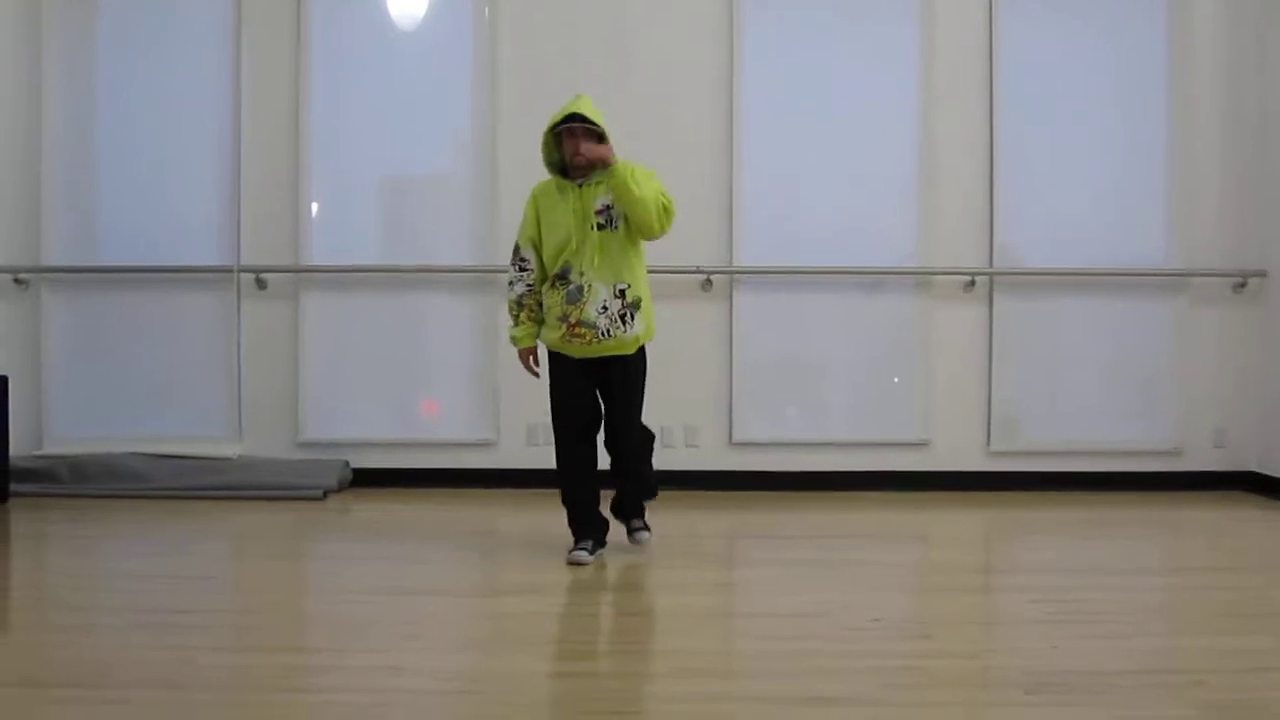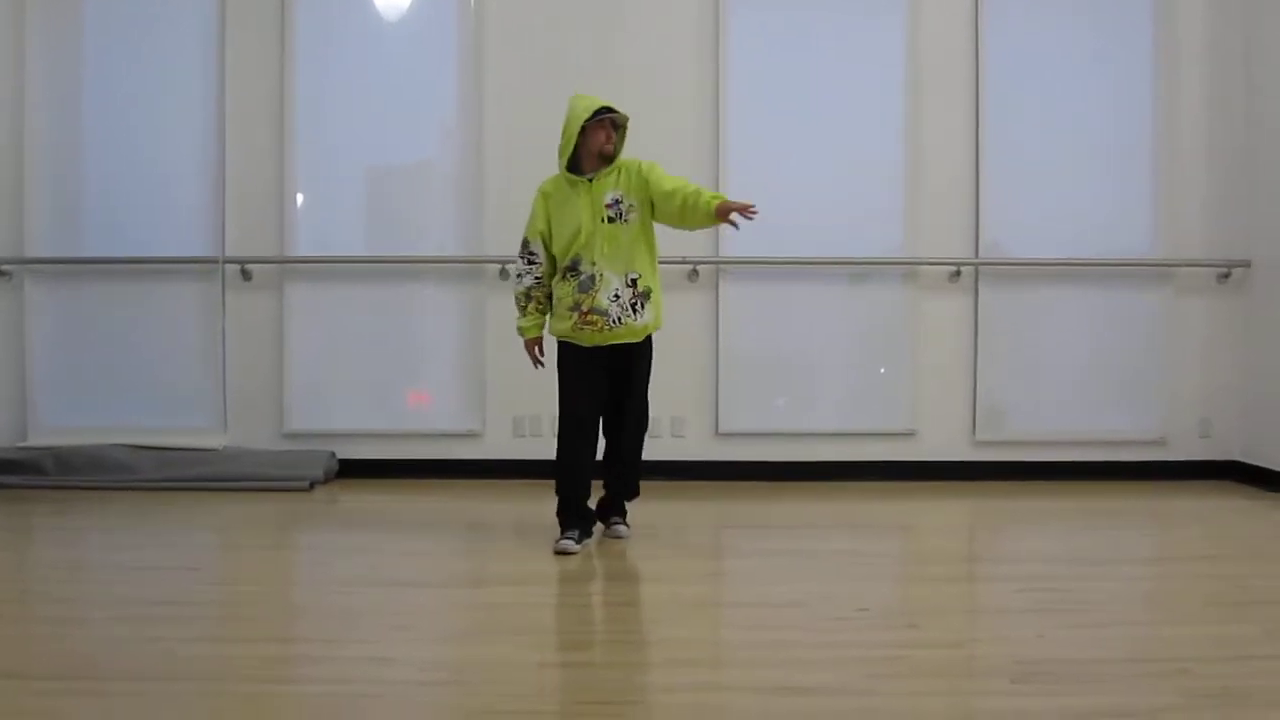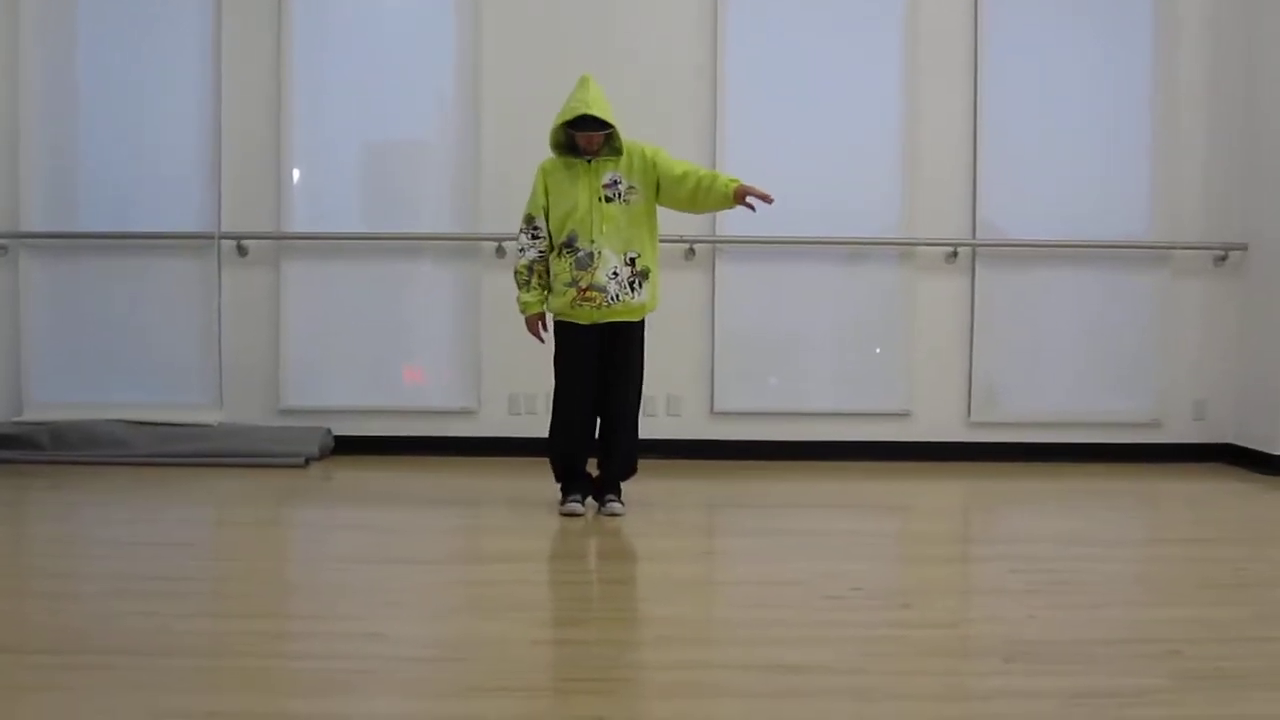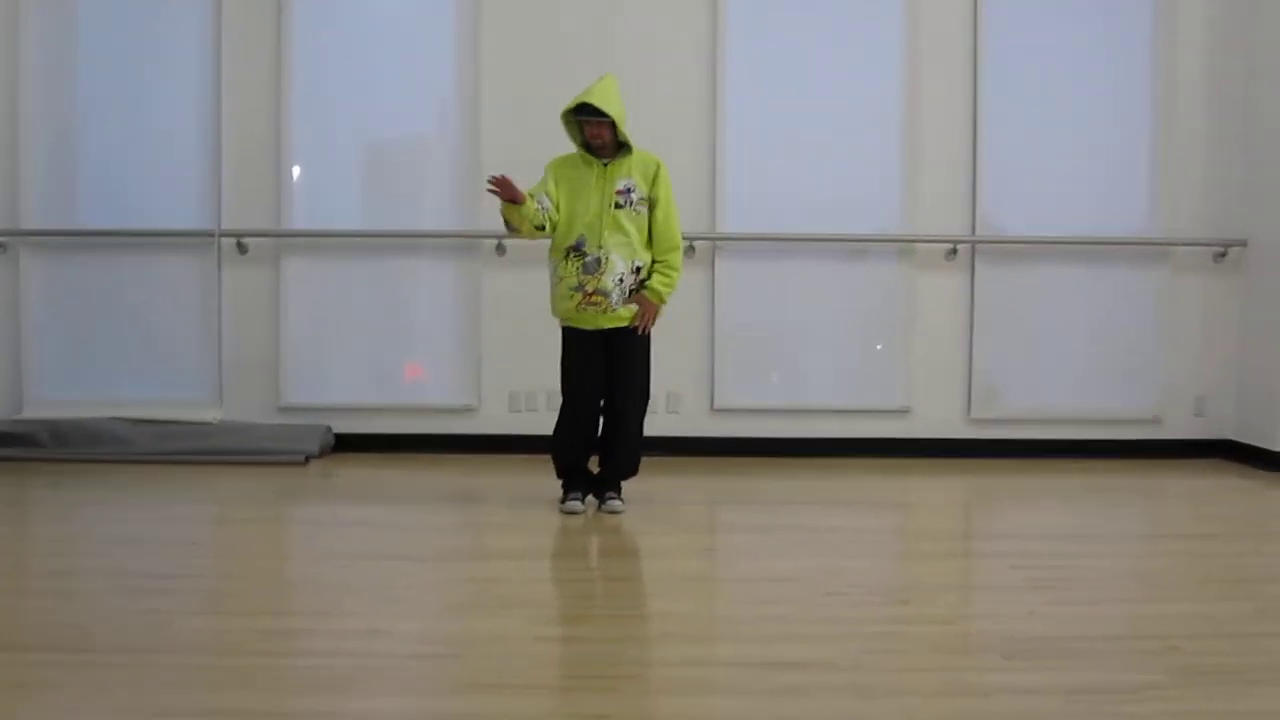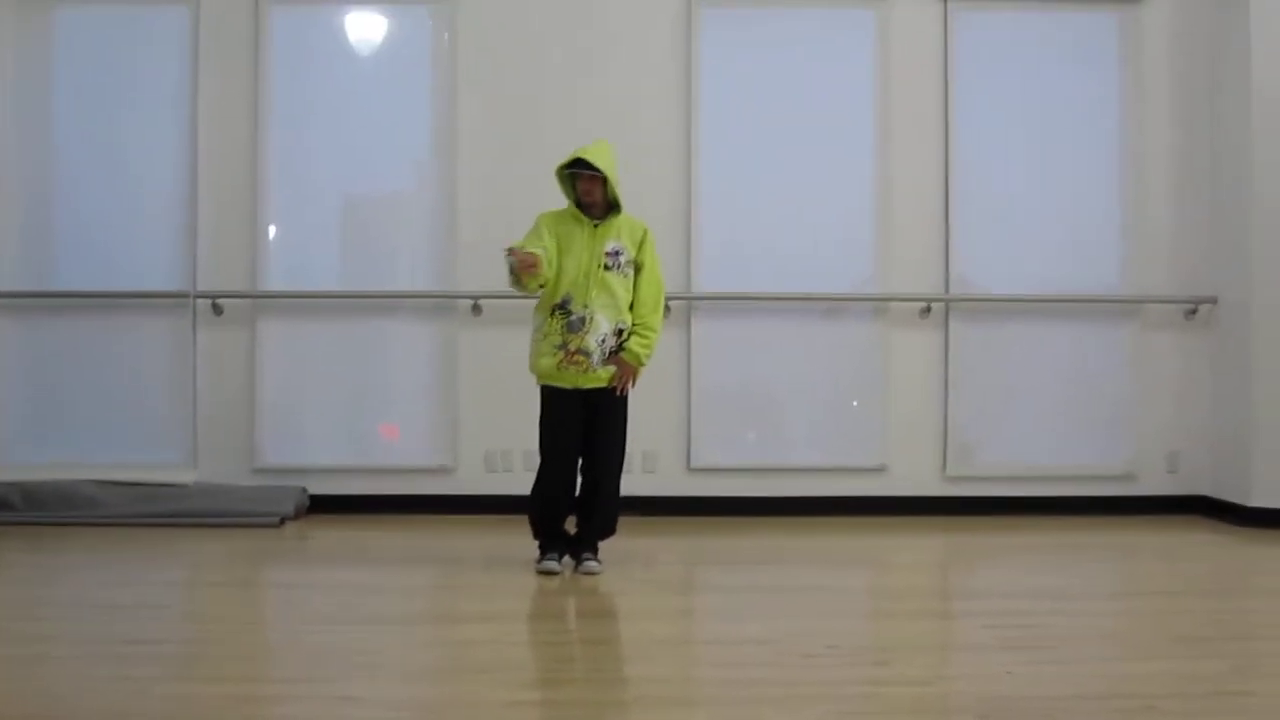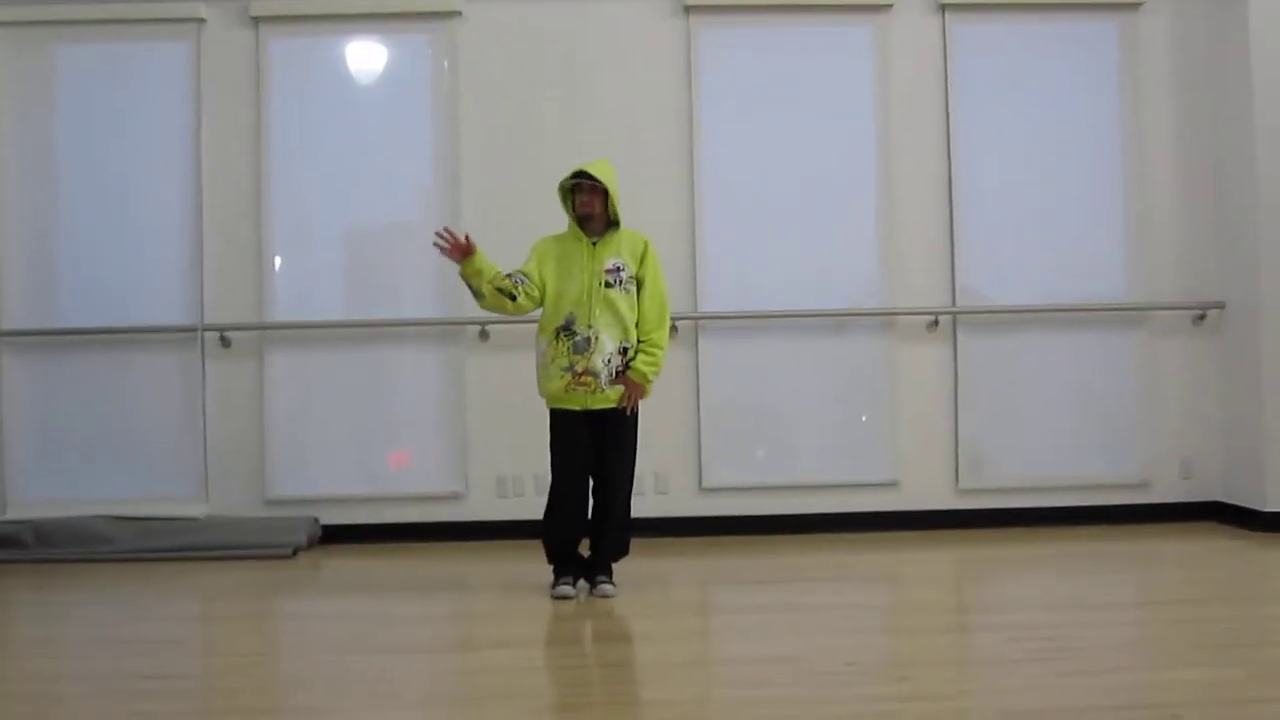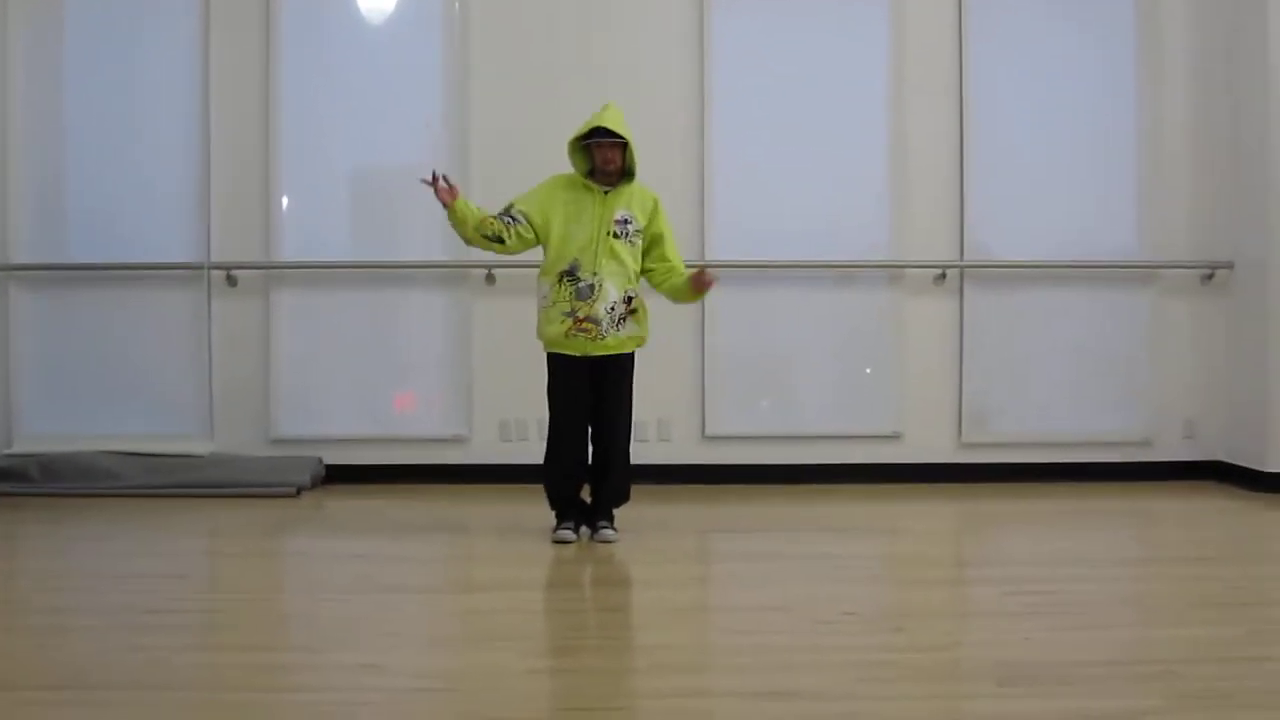
dt=0.7s
person 1, frame 1
left shoulder: (630, 178)
right shoulder: (544, 196)
left elbow: (657, 220)
right elbow: (526, 270)
left wrist: (614, 168)
right wrist: (525, 333)
left hip: (624, 337)
right hip: (566, 343)
left knee: (626, 429)
right knee: (574, 439)
left ankle: (633, 507)
right ankle: (587, 530)
person 1, frame 2
left shoulder: (638, 175)
right shoulder: (552, 193)
left elbow: (678, 198)
right elbow: (533, 262)
left wrist: (716, 205)
right wrist: (531, 324)
left hip: (632, 328)
right hip: (577, 332)
left knee: (628, 424)
right knee: (576, 428)
left ankle: (615, 506)
right ankle: (574, 519)
person 1, frame 3
left shoulder: (640, 160)
right shoulder: (551, 172)
left elbow: (690, 182)
right elbow: (532, 241)
left wrist: (732, 189)
right wrist: (531, 301)
left hip: (626, 307)
right hip: (572, 310)
left knee: (620, 401)
right knee: (574, 400)
left ankle: (610, 483)
right ankle: (573, 483)
person 1, frame 4
left shoulder: (649, 168)
right shoulder: (561, 169)
left elbow: (667, 239)
right elbow: (539, 219)
left wrist: (656, 292)
right wrist: (516, 202)
left hip: (632, 312)
right hip: (580, 311)
left knee: (627, 404)
right knee: (579, 401)
left ankle: (610, 482)
right ankle: (573, 481)
person 1, frame 5
left shoulder: (635, 232)
right shoulder: (551, 224)
left elbow: (649, 301)
right elbow: (534, 274)
left wrist: (635, 355)
right wrist: (527, 265)
left hip: (611, 372)
right hip: (560, 369)
left knee: (604, 463)
right knee: (556, 461)
left ankle: (589, 541)
right ankle: (550, 541)
person 1, frame 6
left shoulder: (637, 247)
right shoulder: (549, 249)
left elbow: (655, 317)
right elbow: (516, 296)
left wrist: (642, 372)
right wrist: (473, 265)
left hip: (618, 392)
right hip: (567, 392)
left knee: (615, 484)
right knee: (567, 484)
left ankle: (602, 564)
right ankle: (565, 565)
person 1, frame 7
left shoulder: (643, 201)
right shoulder: (554, 192)
left elbow: (662, 263)
right elbow: (506, 231)
left wrist: (691, 285)
right wrist: (457, 208)
left hip: (618, 339)
right hip: (565, 337)
left knee: (612, 432)
right knee: (566, 429)
left ankle: (603, 511)
right ankle: (567, 509)
